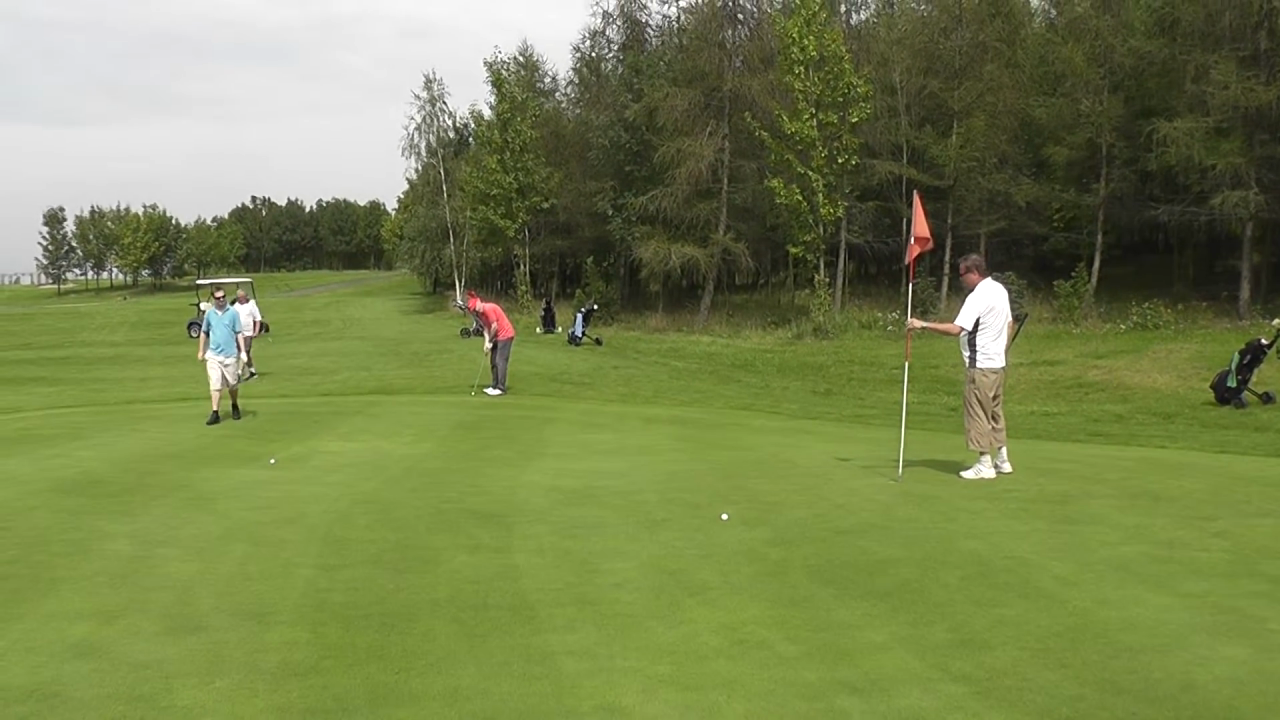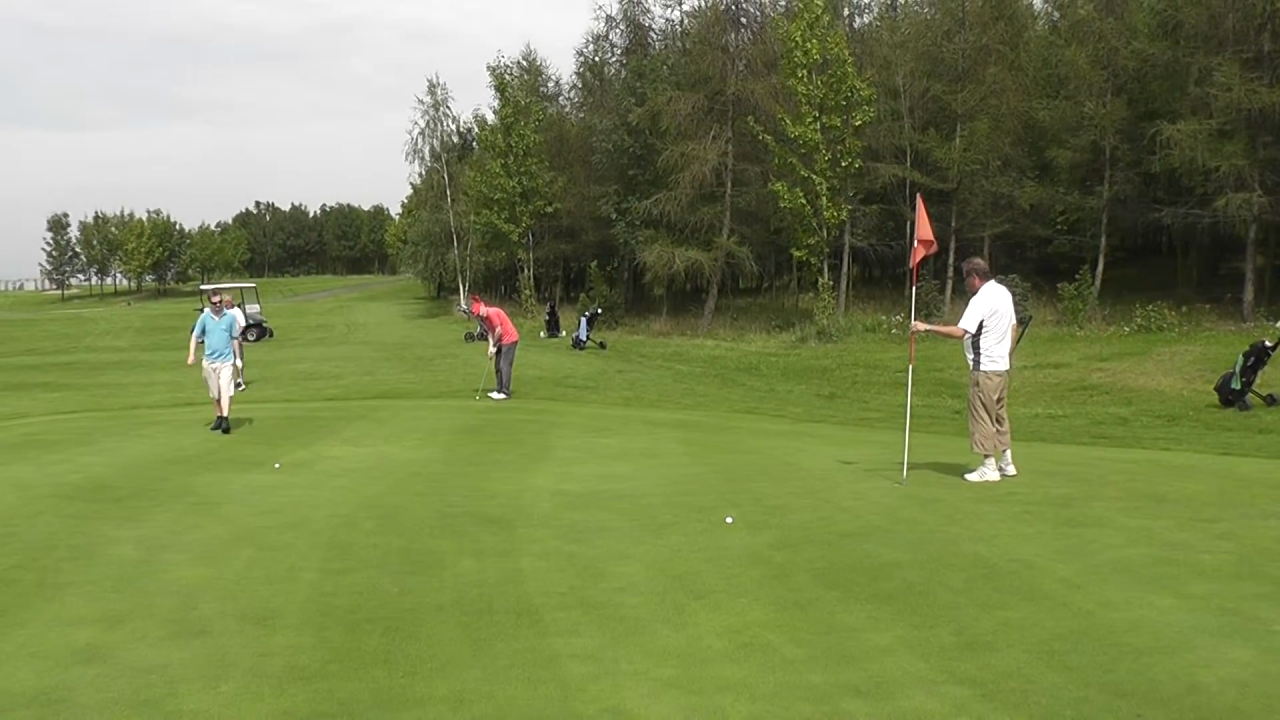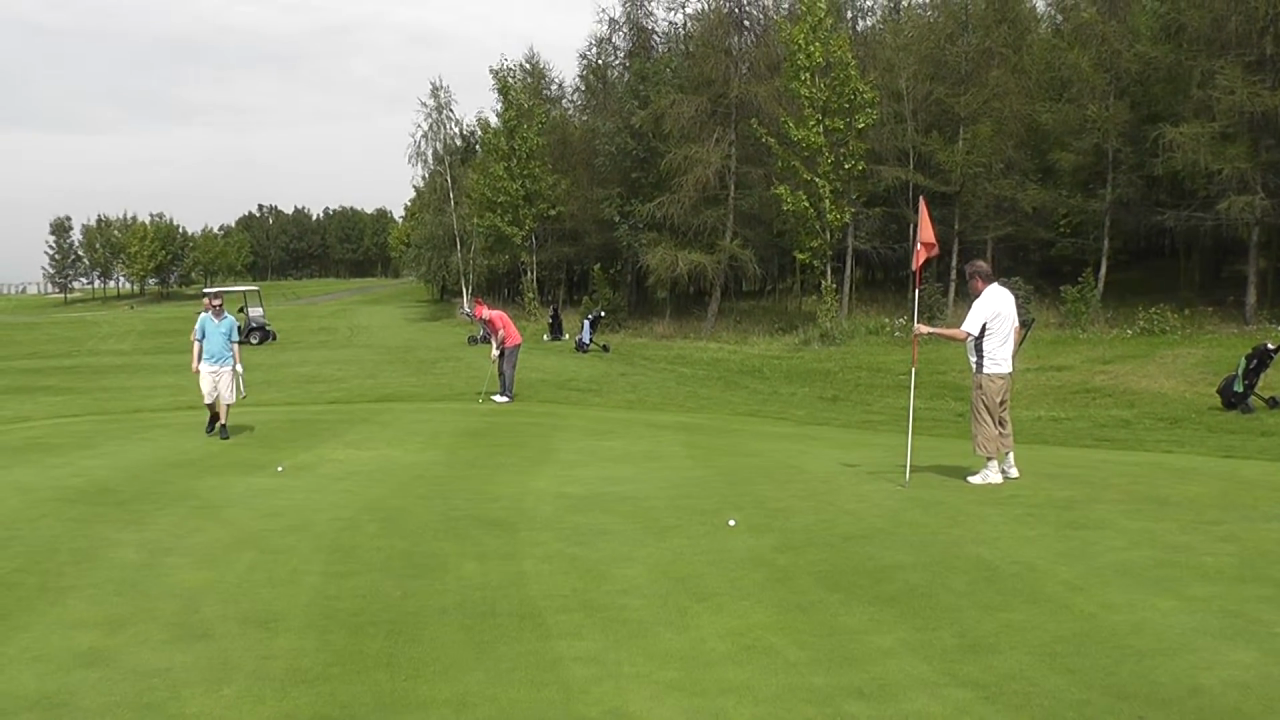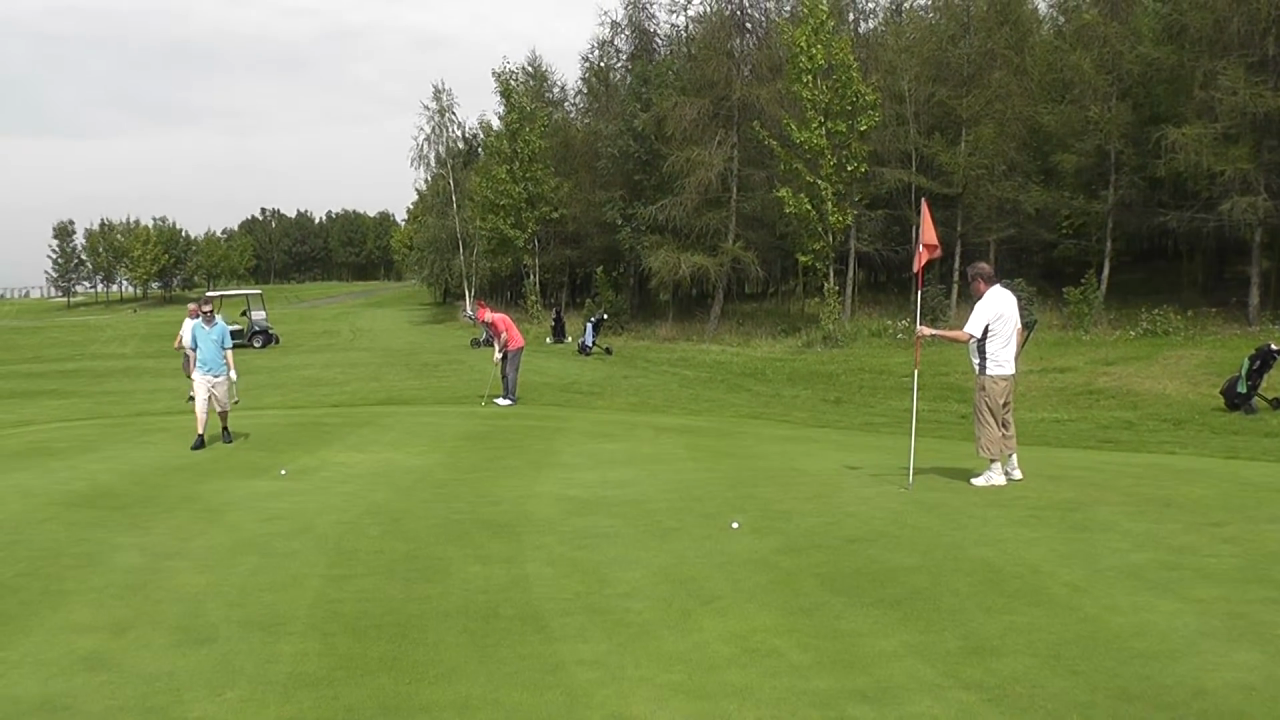
dt=0.4s
person 1, frame 1
left shoulder: (978, 297)
right shoulder: (999, 290)
left elbow: (956, 329)
right elbow: (1009, 323)
left wrist: (923, 325)
left hip: (980, 365)
right hip: (997, 362)
left knee: (978, 414)
right knee: (994, 412)
left ankle: (985, 464)
right ankle: (1001, 459)
person 1, frame 2
left shoulder: (981, 300)
right shoulder: (1003, 292)
left elbow: (960, 332)
right elbow: (1013, 326)
left wrist: (927, 327)
left hip: (985, 368)
right hip: (1001, 365)
left knee: (982, 416)
right knee: (999, 414)
left ankle: (989, 467)
right ankle: (1006, 462)
person 1, frame 3
left shoulder: (984, 302)
right shoulder: (1006, 295)
left elbow: (962, 334)
right elbow: (1016, 329)
left wrist: (930, 330)
left hip: (987, 370)
right hip: (1004, 368)
left knee: (985, 419)
right knee: (1001, 417)
left ankle: (991, 469)
right ankle: (1008, 464)
person 1, frame 4
left shoulder: (987, 304)
right shoulder: (1008, 297)
left elbow: (965, 336)
right elbow: (1018, 330)
left wrist: (932, 332)
left hip: (990, 372)
right hip: (1007, 369)
left knee: (988, 420)
right knee: (1004, 419)
left ankle: (995, 471)
right ankle: (1012, 466)
